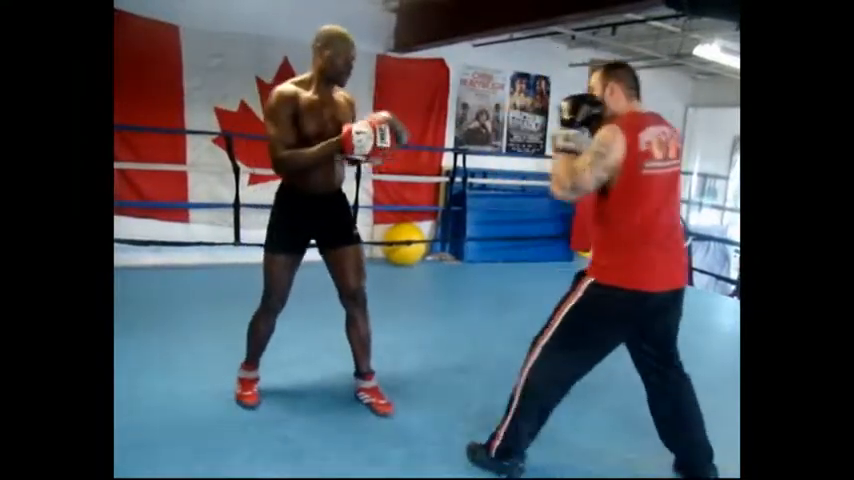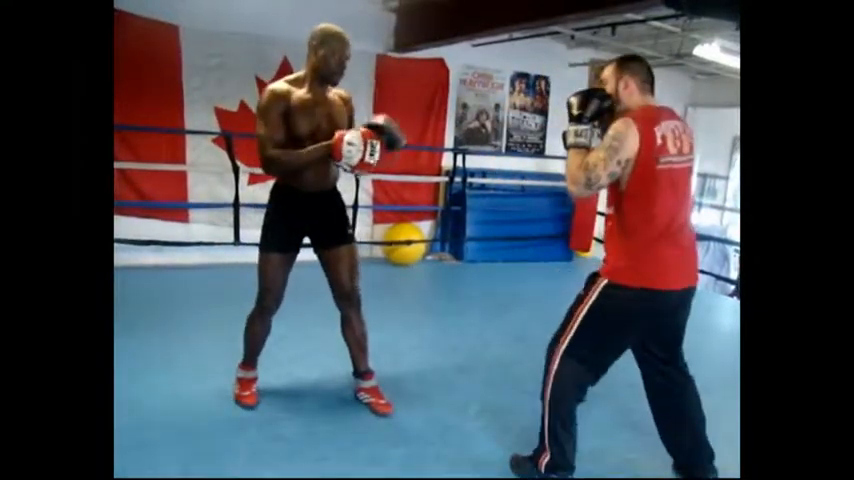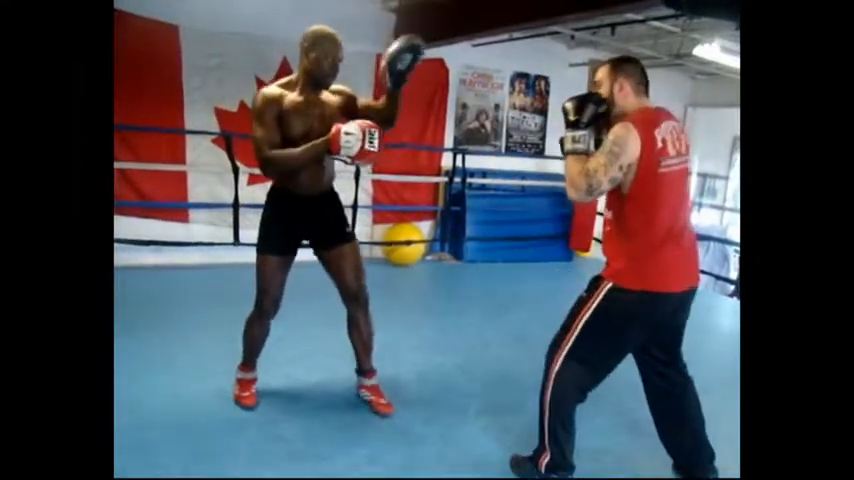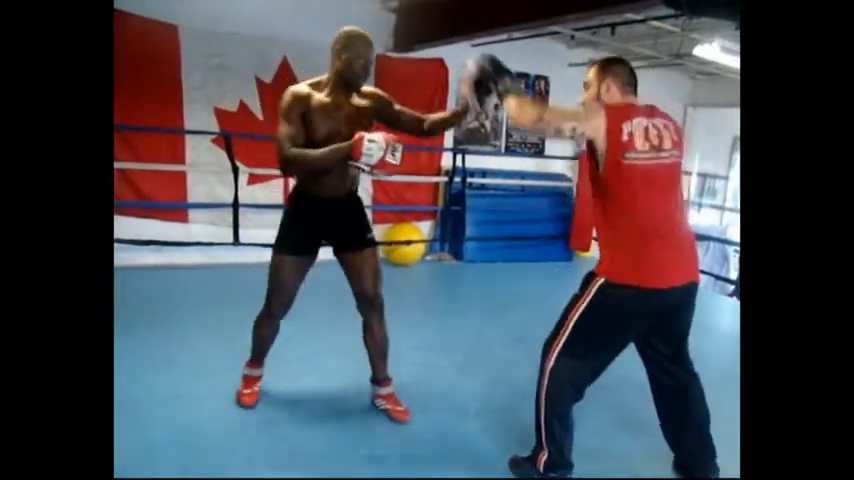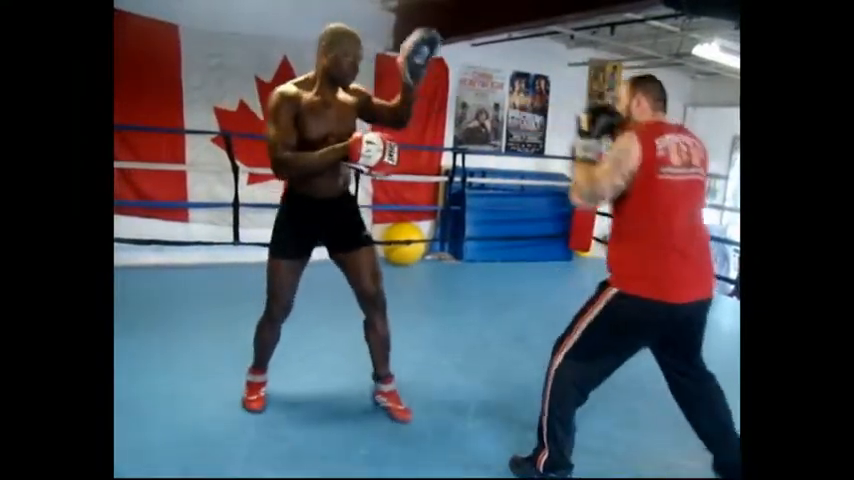
dt=0.3s
person 1, frame 1
left shoulder: (616, 134)
right shoulder: (667, 132)
left elbow: (566, 188)
left wrist: (567, 137)
right wrist: (588, 136)
left hip: (619, 281)
right hip: (669, 280)
left knee: (548, 359)
right knee: (665, 369)
person 1, frame 2
left shoulder: (630, 128)
right shoulder: (677, 126)
left elbow: (580, 184)
left wrist: (579, 128)
right wrist: (602, 126)
left hip: (632, 280)
right hip: (679, 278)
left knee: (566, 362)
right knee: (668, 371)
person 1, frame 3
left shoulder: (629, 131)
right shoulder: (671, 126)
left elbow: (582, 190)
left wrist: (576, 134)
right wrist: (597, 131)
left hip: (635, 282)
right hip: (681, 279)
left knee: (567, 364)
right knee: (668, 371)
person 1, frame 4
left shoulder: (599, 118)
right shoulder: (669, 125)
left elbow: (532, 117)
left wrist: (501, 84)
left hip: (628, 278)
right hip: (682, 275)
left knee: (563, 363)
right knee: (673, 368)
person 1, frame 5
left shoulder: (633, 142)
right shoulder: (691, 143)
left elbow: (584, 196)
left wrist: (588, 142)
left hip: (643, 291)
right hip: (696, 288)
left knee: (568, 362)
right knee: (691, 374)
person 2, frame 1
left shoulder: (346, 101)
right shoulder: (286, 97)
right elbow: (281, 161)
left wrist: (374, 137)
right wrist: (339, 143)
left hip: (334, 205)
right hip: (294, 206)
left knee: (356, 297)
right knee: (273, 303)
left ankle: (366, 381)
right ankle: (249, 374)
person 2, frame 2
left shoulder: (342, 100)
right shoulder: (279, 95)
left elbow: (346, 150)
right elbow: (270, 160)
left wrist: (370, 137)
right wrist: (327, 148)
left hip: (329, 203)
right hip: (288, 204)
left knee: (349, 297)
right knee: (268, 302)
left ankle: (364, 380)
right ankle: (247, 374)
person 2, frame 3
left shoulder: (339, 97)
right shoulder: (272, 99)
left elbow: (384, 118)
right elbow: (268, 162)
left wrist: (394, 86)
right wrist: (327, 143)
left hip: (326, 206)
right hip: (284, 208)
left knee: (357, 296)
right knee: (267, 306)
left ankle: (367, 379)
right ankle: (246, 374)
person 2, frame 4
left shoulder: (371, 101)
right shoulder: (300, 97)
left elbow: (423, 126)
right elbow: (288, 160)
left wrist: (463, 110)
right wrist: (349, 149)
left hip: (348, 208)
right hip: (306, 209)
left knee: (372, 302)
right knee: (276, 305)
left ankle: (382, 387)
right ankle: (252, 372)
person 2, frame 5
left shoulder: (353, 97)
right shoulder: (287, 98)
left elbow: (397, 118)
right elbow: (281, 164)
left wrist: (411, 82)
right wrist: (345, 150)
left hip: (342, 209)
right hip: (299, 212)
left knee: (374, 300)
right knee: (278, 309)
left ankle: (384, 385)
right ankle: (257, 378)
